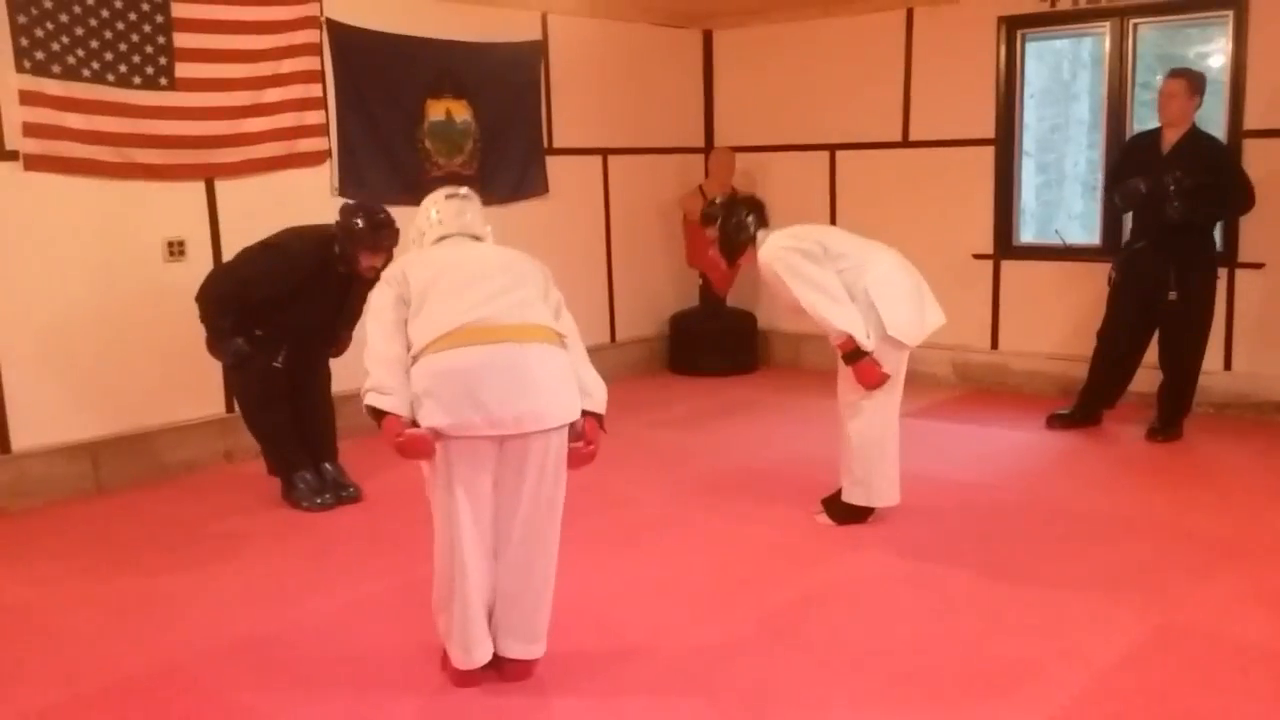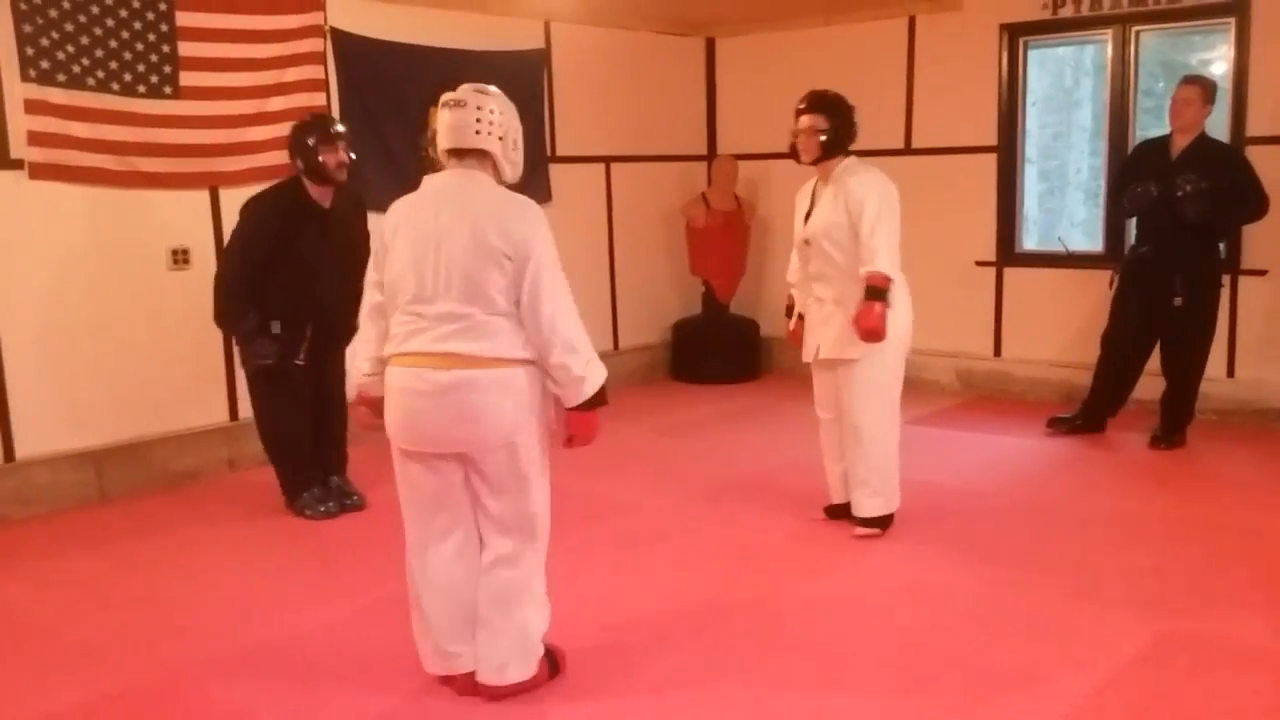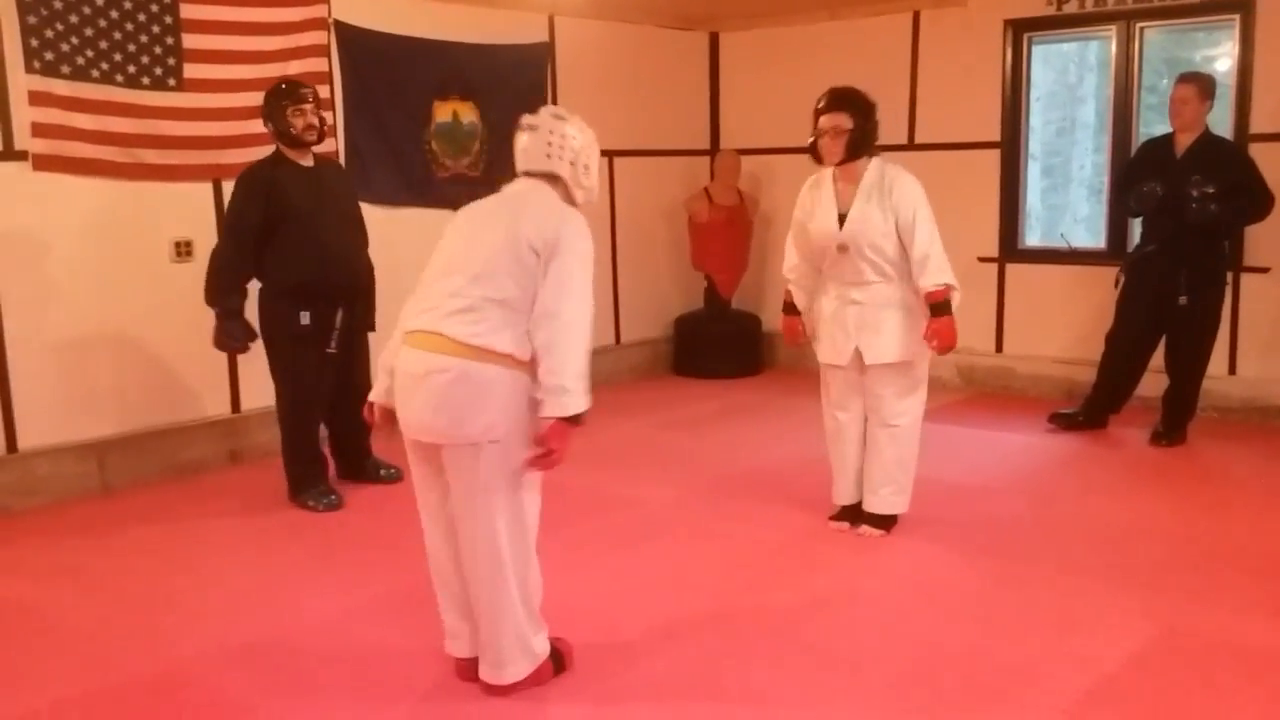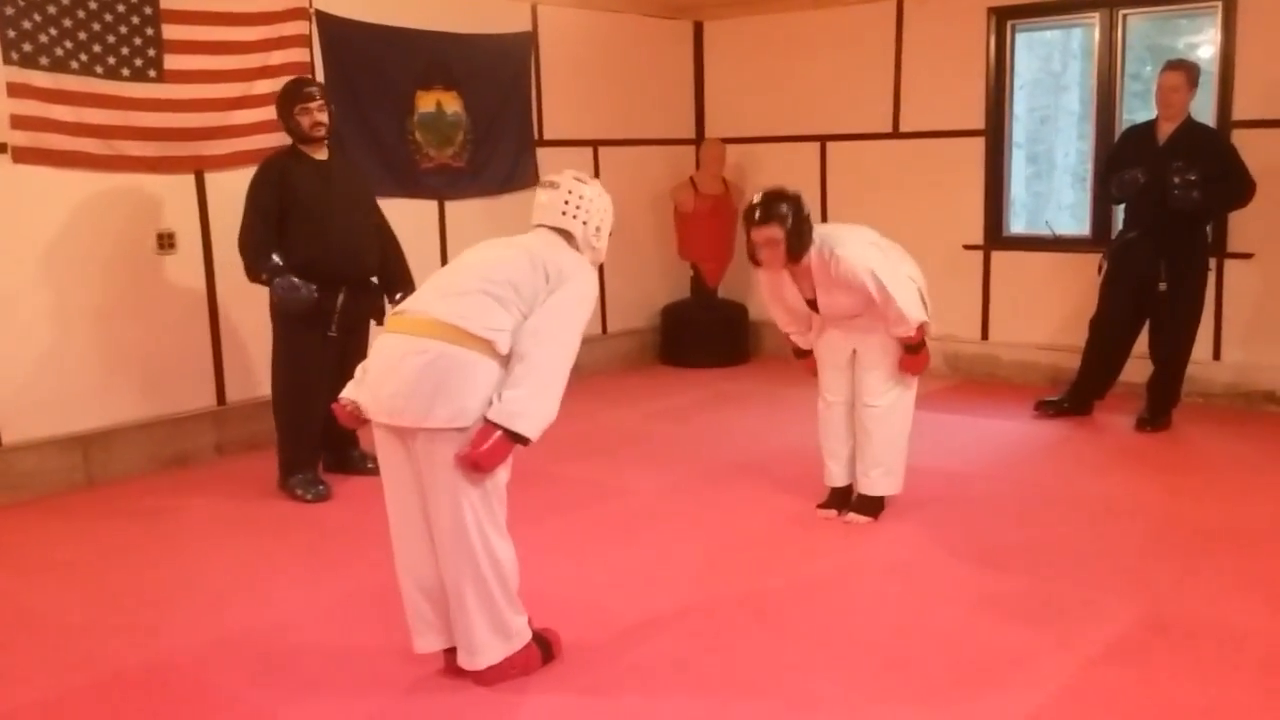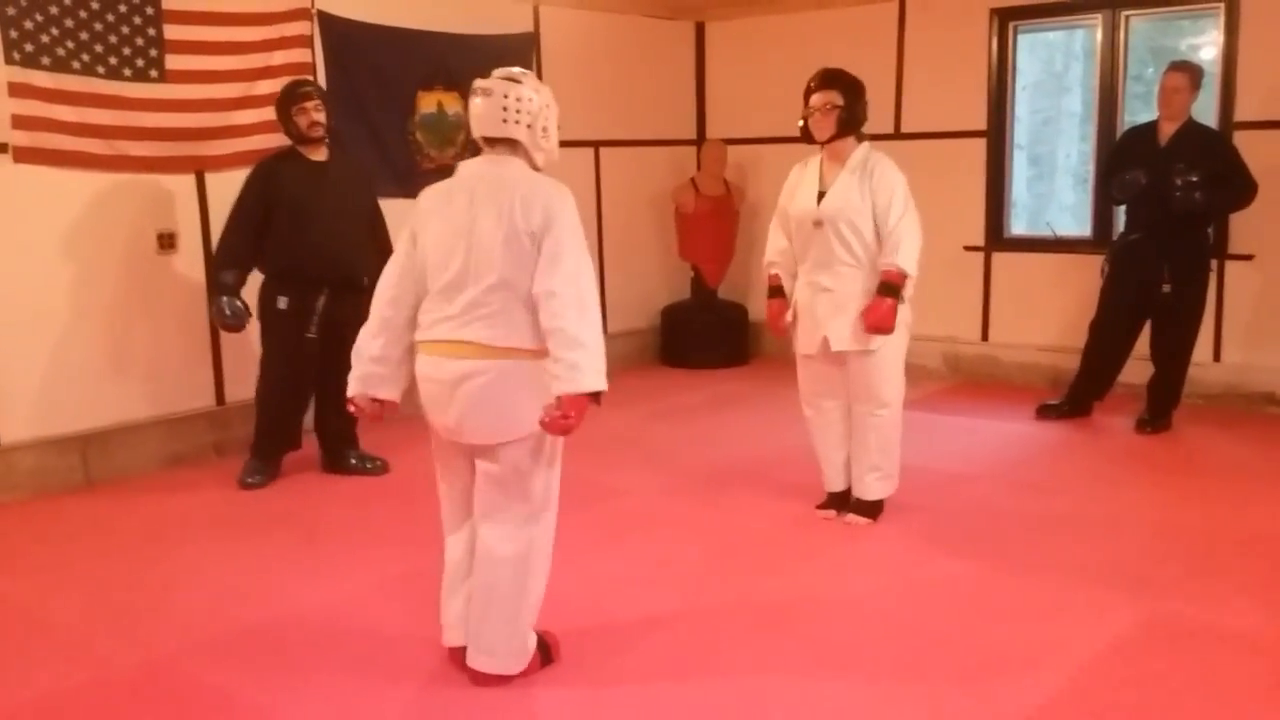
dt=0.7s
person 1, frame 1
left shoulder: (403, 271)
right shoulder: (524, 263)
left elbow: (385, 346)
right elbow: (569, 338)
left wrist: (393, 416)
right wrist: (588, 414)
left hip: (451, 379)
right hip: (536, 376)
left knee: (462, 521)
right knee: (527, 522)
left ankle: (466, 652)
right ankle: (518, 647)
person 1, frame 2
left shoulder: (401, 215)
right shoulder: (516, 214)
left elbow: (376, 313)
right elbow: (549, 316)
left wrist: (371, 383)
right wrist: (582, 394)
left hip: (415, 392)
right hip: (498, 391)
left knee: (437, 534)
right knee: (512, 531)
left ankle: (454, 660)
right ankle: (511, 662)
person 1, frame 3
left shoulder: (474, 214)
right shoulder: (565, 224)
left elbow: (423, 302)
right elbow: (560, 323)
left wrist: (386, 386)
right wrist: (560, 413)
left hip: (419, 373)
right hip: (483, 385)
left knee: (448, 525)
right knee: (500, 527)
left ankle: (469, 646)
right ankle: (514, 658)
person 1, frame 4
left shoulder: (496, 250)
right shoulder: (577, 272)
right elbow: (543, 352)
left wrist: (358, 389)
right wrist: (510, 427)
left hip: (394, 363)
right hip: (454, 374)
left knee: (419, 516)
right knee: (471, 514)
left ankle: (454, 640)
right ankle: (498, 648)
person 1, frame 5
left shoulder: (433, 199)
right shoulder: (546, 198)
left elbow: (395, 295)
right elbow: (565, 294)
left wrist: (372, 378)
right wrist: (576, 384)
left hip: (443, 374)
right hip: (512, 380)
left knee: (463, 516)
right knee: (515, 518)
left ankle: (464, 633)
right ankle: (502, 650)
person 2, frame 1
left shoulder: (774, 257)
right shoulder: (780, 245)
left elbow: (829, 305)
left wrist: (857, 358)
right wrist: (855, 355)
left hip: (883, 302)
right hip: (882, 294)
left knee: (865, 405)
right knee: (864, 404)
left ankle: (860, 499)
right ankle: (858, 490)
person 2, frame 2
left shoulder: (866, 183)
right shoulder: (808, 191)
left elbow: (880, 248)
left wrist: (874, 302)
right wrist: (796, 310)
left hip: (867, 313)
right hip: (827, 315)
left knee: (867, 414)
right knee: (831, 412)
left ankle: (876, 507)
right ankle: (846, 496)
person 2, frame 3
left shoulder: (898, 186)
right shoulder: (813, 190)
left elbow: (926, 253)
right elbow: (800, 259)
left wrist: (941, 312)
right wrist: (793, 308)
left hip: (891, 316)
right hip: (837, 315)
left knee: (891, 413)
right knee: (841, 411)
left ankle: (883, 506)
right ankle: (849, 500)
person 2, frame 4
left shoulder: (849, 255)
right shoulder: (770, 271)
left elbow: (899, 302)
right elbow: (790, 315)
left wrist: (915, 348)
right wrist: (805, 349)
left hip: (888, 313)
right hip: (837, 322)
left knee: (879, 397)
right knee: (833, 396)
left ankle: (872, 492)
right ankle: (840, 486)
person 2, frame 5
left shoulder: (879, 171)
right shoulder: (801, 174)
left elbow: (904, 238)
right elbow: (781, 239)
left wrist: (888, 295)
right wrist: (777, 294)
left hip: (868, 304)
right hip: (814, 306)
left knee: (874, 400)
right knee: (821, 401)
left ankle: (871, 493)
right ankle: (838, 487)
person 3, frame 1
left shoulder: (365, 266)
right shoulder: (294, 257)
right elbow: (217, 290)
left wrist: (341, 332)
right wrist: (224, 337)
right hip: (255, 335)
left knee: (314, 392)
right knee: (265, 397)
left ankle: (326, 467)
right ankle: (298, 476)
person 3, frame 2
left shoulder: (351, 205)
right shoulder: (270, 209)
left elbow: (357, 265)
right elbow: (234, 273)
left wrist: (348, 316)
right wrist: (247, 333)
left hip: (326, 328)
right hip: (275, 331)
left knee: (331, 404)
right knee: (284, 412)
left ankle: (332, 478)
right ankle: (303, 488)
person 3, frame 3
left shoulder: (335, 174)
right shoulder: (260, 180)
left elbow: (356, 241)
right elbow: (234, 250)
left wrist: (366, 296)
right wrist: (229, 312)
left hip: (349, 309)
right hip: (296, 314)
left knee: (354, 392)
right knee: (302, 400)
left ankle: (355, 461)
right ankle: (307, 480)
person 3, frame 4
left shoulder: (347, 171)
right shoulder: (276, 171)
left elbow: (378, 232)
right elbow: (256, 234)
left wrist: (399, 284)
right wrist: (276, 276)
left hip: (354, 296)
right hip: (304, 299)
left knee: (346, 381)
right knee: (301, 385)
left ankle: (341, 451)
right ankle: (299, 470)
person 3, frame 5
left shoulder: (351, 173)
right shoulder: (271, 173)
left elbow: (378, 238)
right elbow: (240, 234)
right wrist: (227, 290)
left hip: (347, 299)
right hip: (290, 299)
left knee: (341, 383)
right knee: (283, 383)
left ankle: (341, 450)
right ankle: (265, 457)
person 4, frame 1
left shoulder: (1211, 151)
right shoulder: (1138, 146)
left elbow: (1241, 198)
right elbow: (1114, 188)
left wrist: (1194, 209)
right wrist: (1126, 194)
left hip: (1189, 262)
right hip: (1140, 256)
left knee: (1181, 345)
right knee: (1115, 335)
left ankle: (1170, 419)
right ankle: (1089, 407)
person 4, frame 2
left shoulder: (1223, 158)
right shoulder: (1146, 152)
left elbow: (1256, 203)
right elbow: (1116, 197)
left wrist: (1209, 208)
right wrist: (1133, 199)
left hip: (1194, 268)
right hip: (1145, 263)
left knee: (1184, 352)
right knee: (1120, 342)
left ankle: (1173, 426)
right ankle: (1093, 414)
person 4, frame 3
left shoulder: (1228, 156)
right shoulder: (1150, 151)
left elbow: (1261, 202)
right elbow: (1120, 195)
left wrist: (1218, 212)
right wrist: (1137, 200)
left hip: (1200, 267)
right hip: (1150, 261)
left knee: (1188, 350)
right knee: (1124, 339)
left ankle: (1174, 423)
right ankle: (1095, 410)
person 4, frame 4
left shoulder: (1209, 142)
right shoulder: (1133, 138)
left elbow: (1242, 188)
right elbow: (1107, 181)
left wrist: (1200, 197)
right wrist: (1119, 186)
left hip: (1181, 253)
right hip: (1133, 246)
left knee: (1171, 336)
right knee: (1108, 325)
left ankle: (1159, 408)
right ankle: (1080, 397)
person 4, frame 5
left shoulder: (1211, 144)
right shoulder: (1133, 139)
left elbow: (1244, 190)
right elbow: (1108, 181)
left wrist: (1202, 199)
right wrist: (1120, 187)
left hip: (1183, 254)
right hip: (1134, 248)
left knee: (1172, 337)
right knee: (1108, 326)
left ankle: (1159, 410)
right ankle: (1079, 399)
